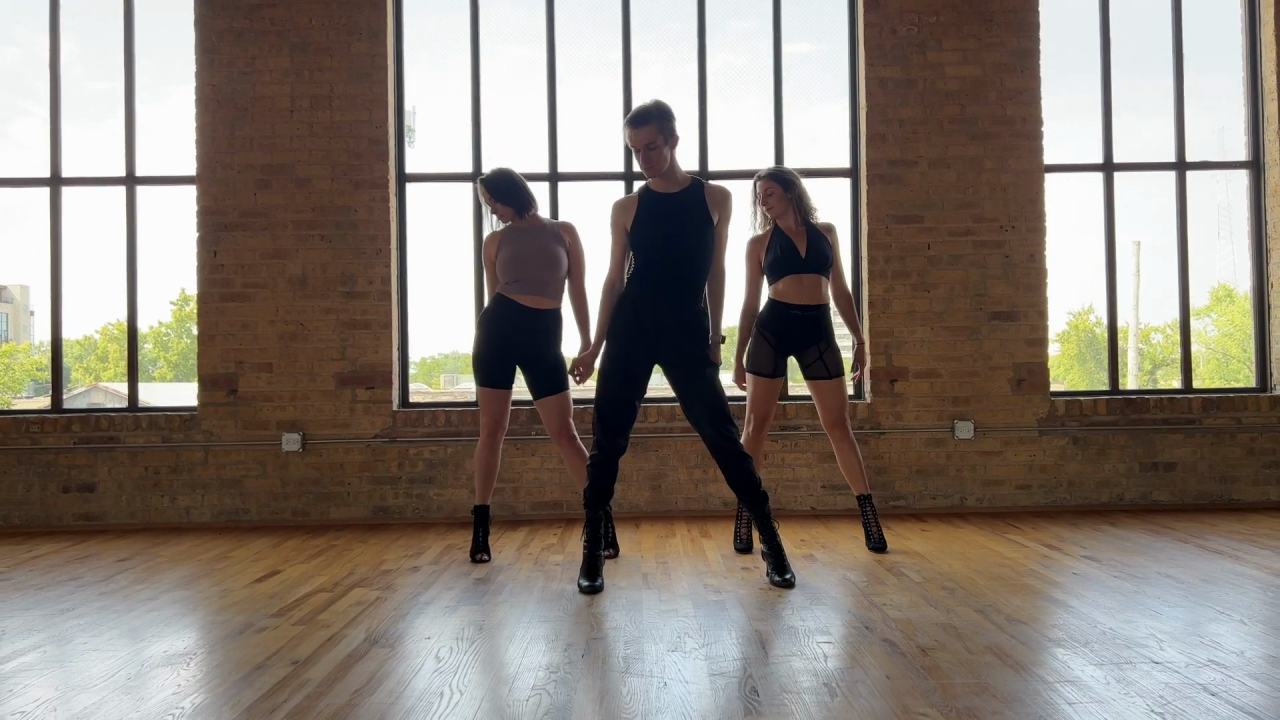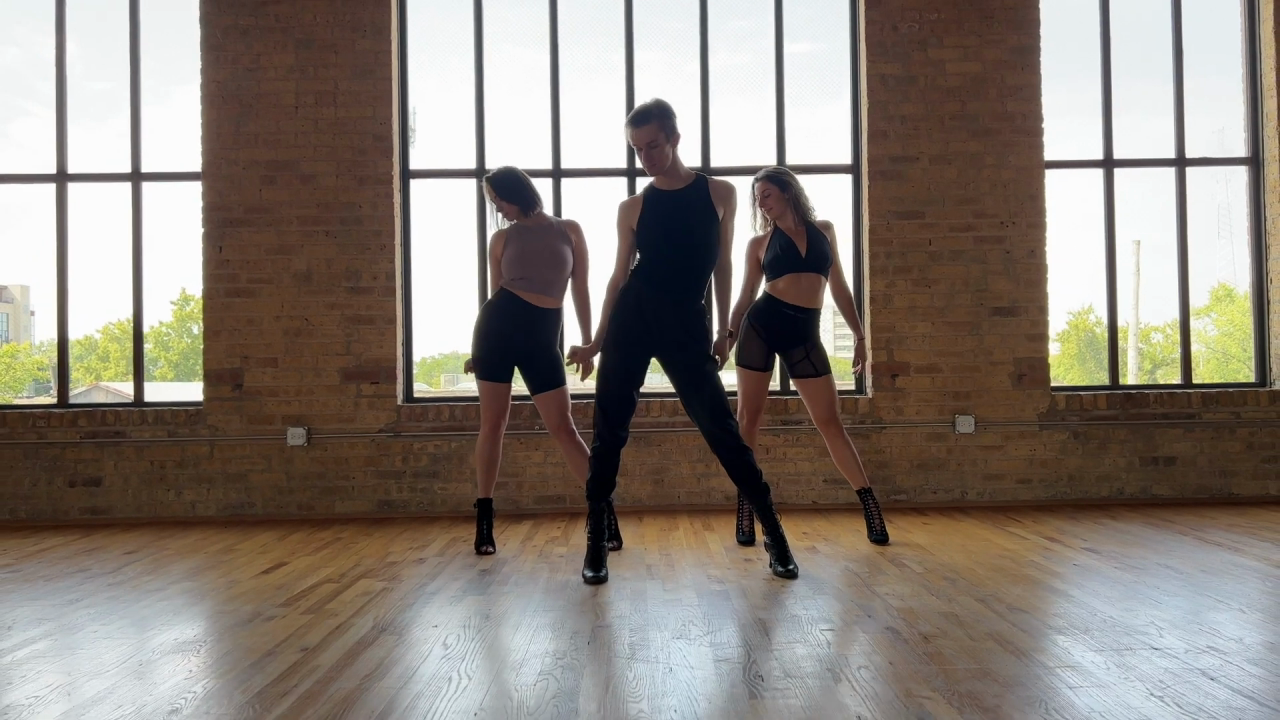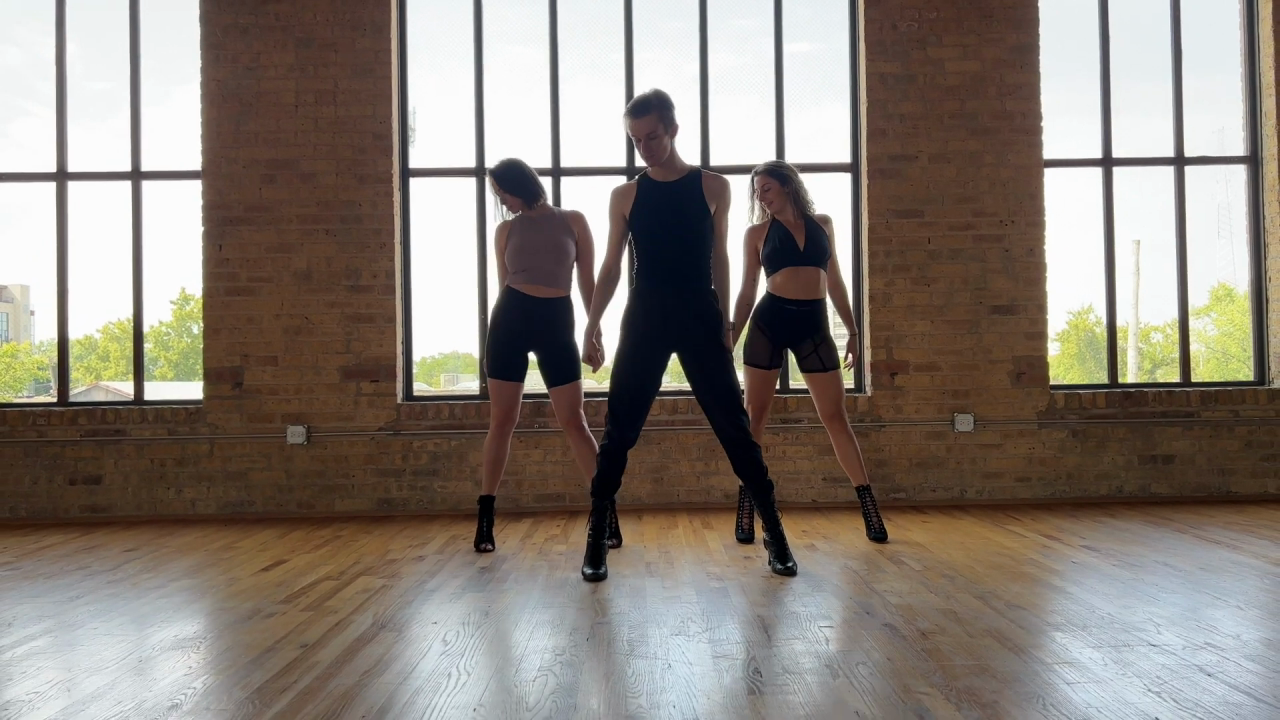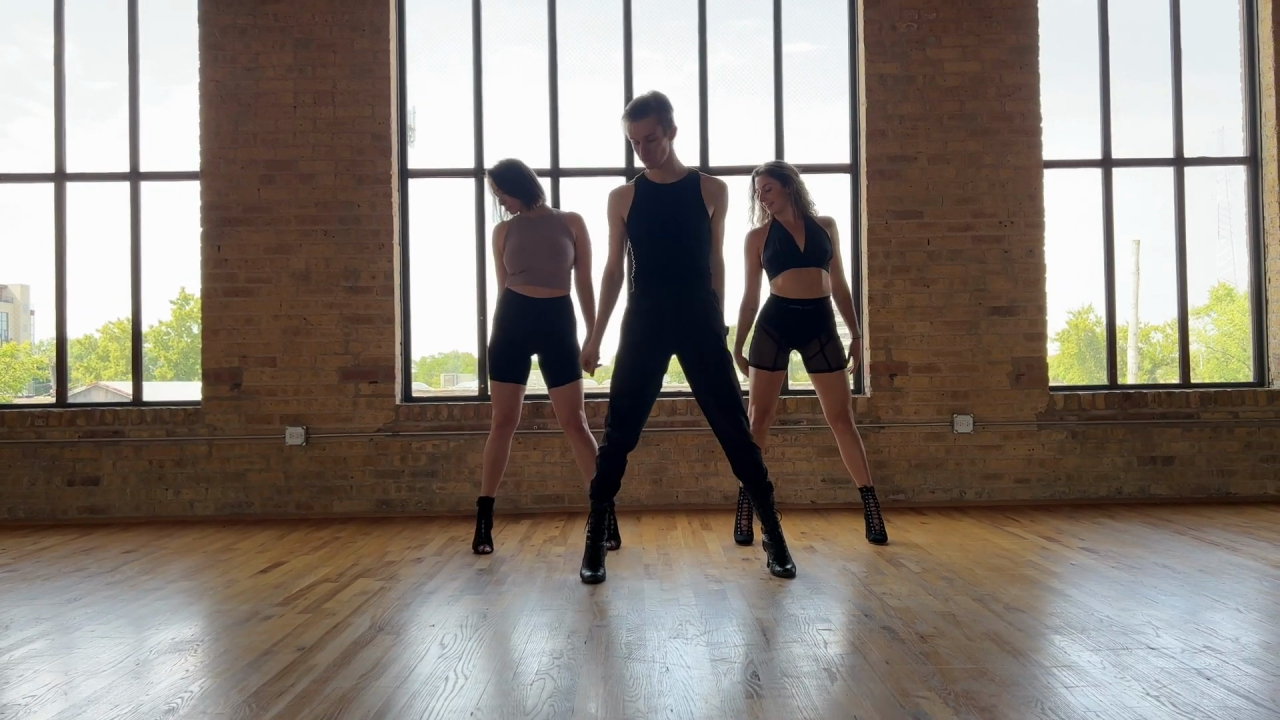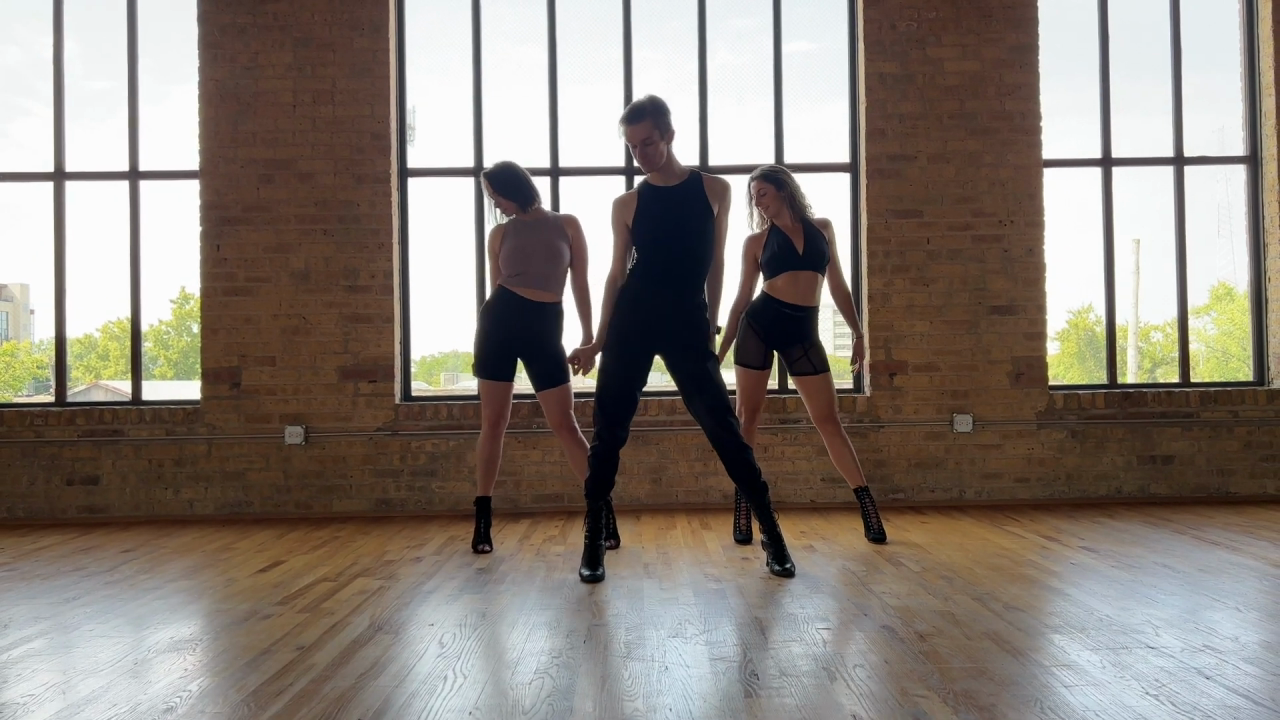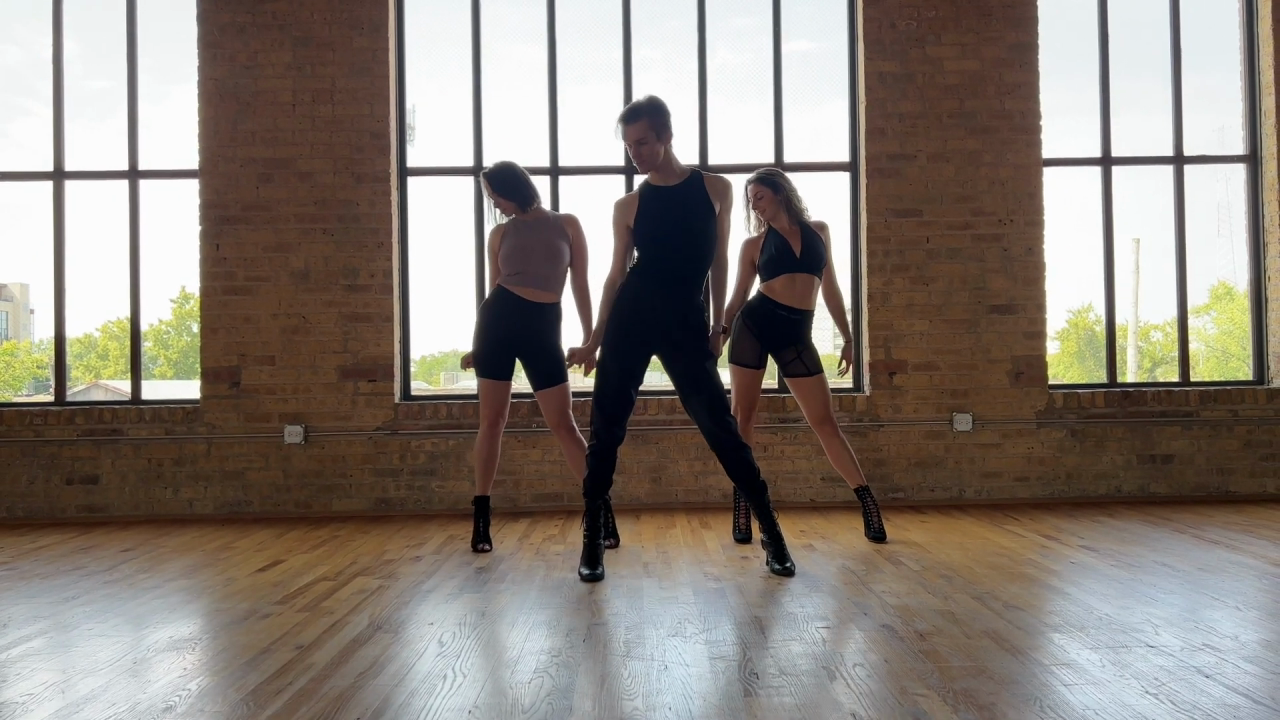
dt=0.3s
person 1, frame 1
left shoulder: (715, 199)
right shoulder: (627, 208)
left elbow: (716, 271)
right elbow: (615, 278)
left wrist: (715, 337)
right wrist: (596, 346)
left hip: (687, 327)
right hip: (632, 324)
left knee: (721, 435)
right knee: (609, 435)
left ankle: (771, 542)
right ankle: (592, 550)
person 1, frame 2
left shoulder: (719, 194)
right shoulder: (632, 208)
left elbow: (723, 265)
right elbow: (620, 276)
left wrist: (723, 331)
right wrist: (598, 341)
left hip: (687, 324)
right hip: (633, 318)
left knee: (720, 428)
right knee: (609, 428)
left ankle: (774, 533)
right ankle: (596, 541)
person 1, frame 3
left shoulder: (713, 188)
right shoulder: (625, 196)
left elbow: (719, 258)
right elbow: (611, 267)
left wrist: (725, 322)
right wrist: (591, 326)
left hip: (700, 316)
right hip: (645, 317)
left knee: (732, 425)
right knee: (620, 427)
left ankle: (774, 532)
right ankle: (596, 538)
person 1, frame 4
left shoulder: (711, 191)
right shoulder: (623, 197)
left elbow: (715, 261)
right elbow: (614, 270)
left wrist: (719, 325)
right wrist: (595, 334)
left hip: (699, 319)
right hip: (644, 319)
left knee: (732, 427)
right knee: (621, 429)
left ankle: (773, 533)
right ankle: (595, 540)
person 1, frame 5
left shoulder: (714, 190)
right shoulder: (627, 205)
left elbow: (715, 263)
right elbow: (617, 273)
left wrist: (711, 326)
right wrist: (597, 341)
left hip: (687, 321)
right hip: (633, 318)
left knee: (722, 426)
right knee: (609, 427)
left ankle: (771, 533)
right ankle: (593, 541)
person 1, frame 6
left shoulder: (716, 189)
right shoulder: (628, 206)
left elbow: (719, 261)
right elbow: (617, 275)
left wrist: (718, 324)
right wrist: (594, 341)
left hip: (687, 322)
right hip: (632, 319)
left knee: (719, 425)
right knee: (606, 427)
left ankle: (771, 531)
right ankle: (592, 539)
person 2, frame 1
left shoulder: (563, 232)
right shoulder: (495, 241)
left elbow: (577, 291)
right elbow: (493, 294)
left wrist: (588, 344)
right wrist: (480, 350)
left hip: (544, 337)
right hip: (499, 329)
left knee: (564, 433)
right knee: (492, 430)
left ankle: (603, 521)
right ankle: (480, 529)
person 2, frame 2
left shoulder: (569, 230)
right shoulder: (502, 238)
left elbow: (581, 289)
right elbow: (496, 292)
left wrist: (588, 343)
right wrist: (477, 348)
left hip: (542, 335)
right hip: (500, 324)
left knee: (563, 429)
right knee: (493, 425)
left ankle: (605, 513)
right ankle: (484, 522)
person 2, frame 3
left shoulder: (572, 221)
right shoulder: (506, 230)
left elbow: (587, 279)
right elbow: (504, 284)
right wrist: (492, 340)
left hip: (556, 322)
right hip: (510, 319)
left knee: (573, 423)
right knee: (502, 421)
left ankle: (607, 512)
right ankle: (485, 519)
person 2, frame 4
left shoulder: (571, 222)
right shoulder: (503, 230)
left elbow: (584, 280)
right elbow: (503, 286)
left wrist: (594, 332)
right wrist: (495, 336)
left hip: (557, 323)
right hip: (512, 321)
left knee: (574, 424)
right knee: (503, 424)
left ankle: (606, 512)
right ankle: (484, 521)
person 2, frame 5
left shoulder: (567, 225)
right shoulder: (500, 234)
left elbow: (580, 284)
right elbow: (495, 287)
left wrist: (589, 336)
right wrist: (482, 344)
left hip: (544, 329)
right hip: (501, 321)
left knee: (565, 426)
right knee: (493, 422)
left ankle: (604, 512)
right ankle: (482, 521)
person 2, frame 6
left shoulder: (567, 225)
right shoulder: (500, 233)
left elbow: (580, 283)
right elbow: (494, 287)
left wrist: (590, 337)
right wrist: (477, 344)
left hip: (543, 329)
right hip: (500, 321)
left knee: (563, 425)
right knee: (492, 421)
right ankle: (481, 519)
person 3, frame 1
left shoulder: (826, 232)
right shoulder: (759, 243)
left elbow: (840, 290)
right elbow: (751, 302)
left wrist: (859, 338)
right wrist: (740, 357)
left hip: (818, 333)
right hip: (772, 330)
left knee: (838, 427)
right knee: (756, 424)
left ankle: (870, 517)
right ankle: (744, 518)
person 3, frame 2
left shoulder: (824, 230)
right shoulder: (759, 243)
left elbow: (839, 287)
right elbow: (745, 299)
left wrist: (860, 335)
left hip: (805, 334)
right hip: (762, 326)
left knee: (831, 423)
right knee: (748, 418)
left ankle: (870, 508)
right ankle: (745, 511)
person 3, frame 3
left shoulder: (822, 224)
right shoulder: (757, 233)
left elbow: (835, 282)
right elbow: (747, 292)
left wrist: (853, 330)
right wrist: (729, 341)
left hip: (814, 326)
right hip: (769, 323)
left knee: (835, 418)
right knee: (755, 416)
left ankle: (869, 506)
right ankle: (746, 511)
person 3, frame 4
left shoulder: (825, 225)
right shoulder: (758, 236)
left elbow: (839, 284)
right elbow: (751, 296)
left wrist: (856, 333)
right wrist: (737, 347)
left hip: (820, 326)
right hip: (774, 325)
left knee: (841, 419)
right knee: (758, 418)
left ankle: (871, 509)
right ankle: (746, 510)
person 3, frame 5
left shoulder: (822, 227)
right shoulder: (757, 241)
left elbow: (838, 285)
right elbow: (742, 299)
left wrist: (858, 331)
right wrist: (720, 351)
left hip: (803, 333)
right hip: (760, 326)
left knee: (828, 421)
right knee: (746, 417)
left ankle: (869, 507)
right ankle: (742, 511)
person 3, frame 6
left shoulder: (819, 230)
right shoulder: (754, 244)
left elbow: (830, 289)
right elbow: (737, 299)
left wrist: (847, 338)
left hip: (797, 336)
right hip: (754, 327)
left knee: (825, 423)
right knee: (742, 416)
left ankle: (868, 504)
right ankle: (741, 509)
